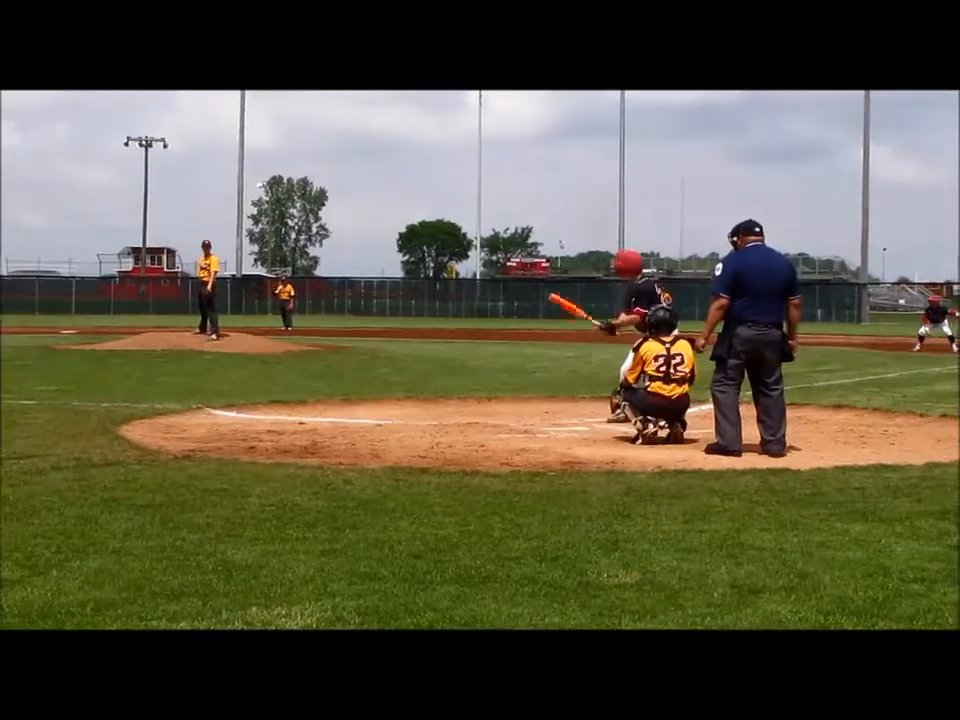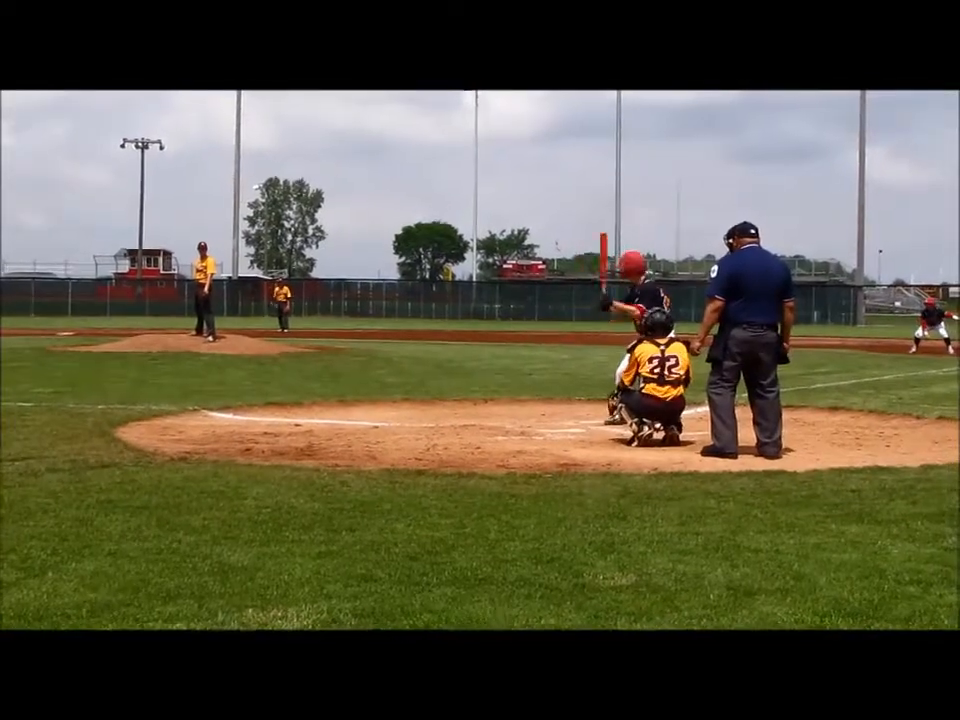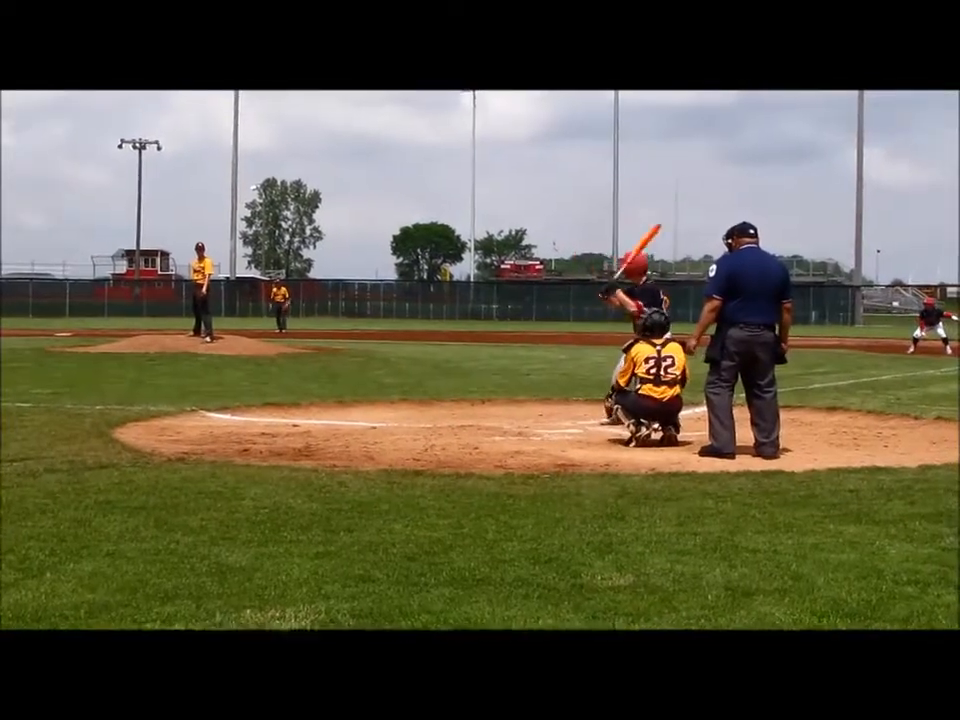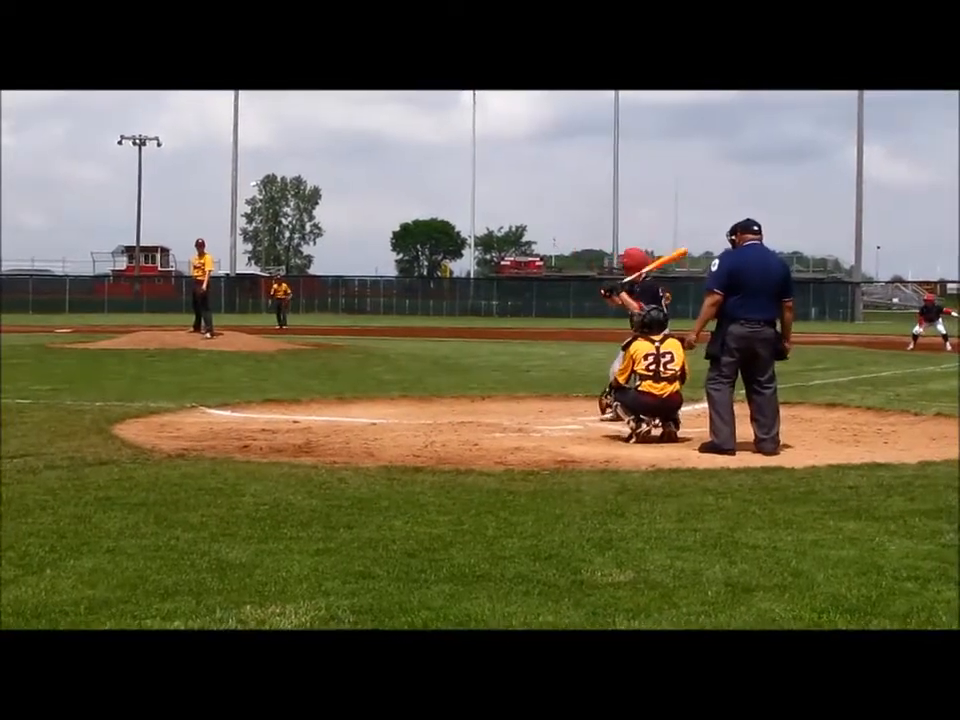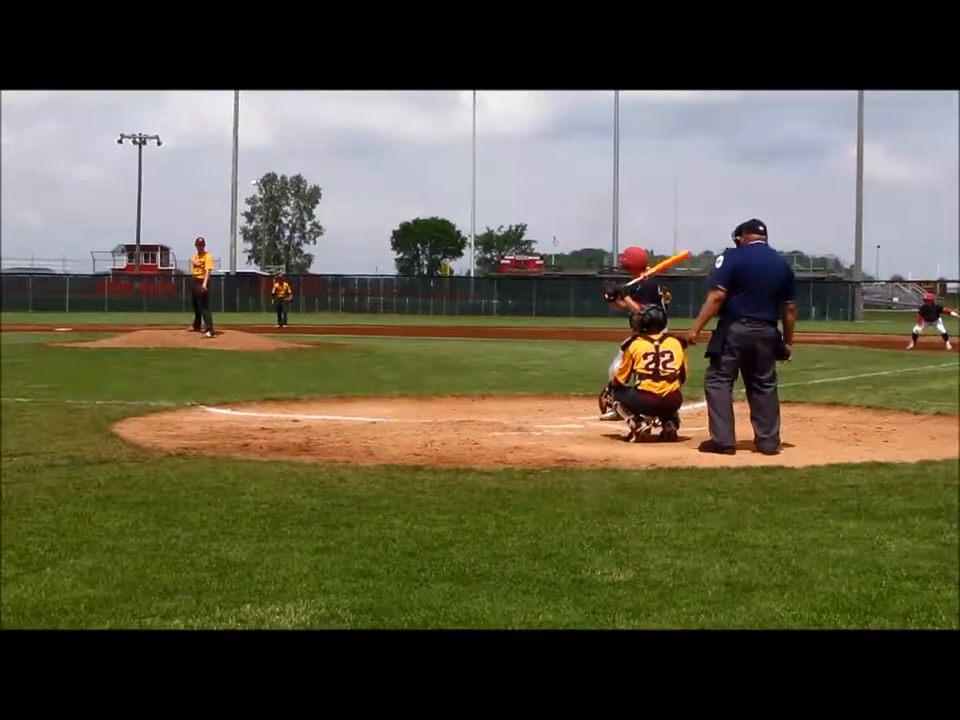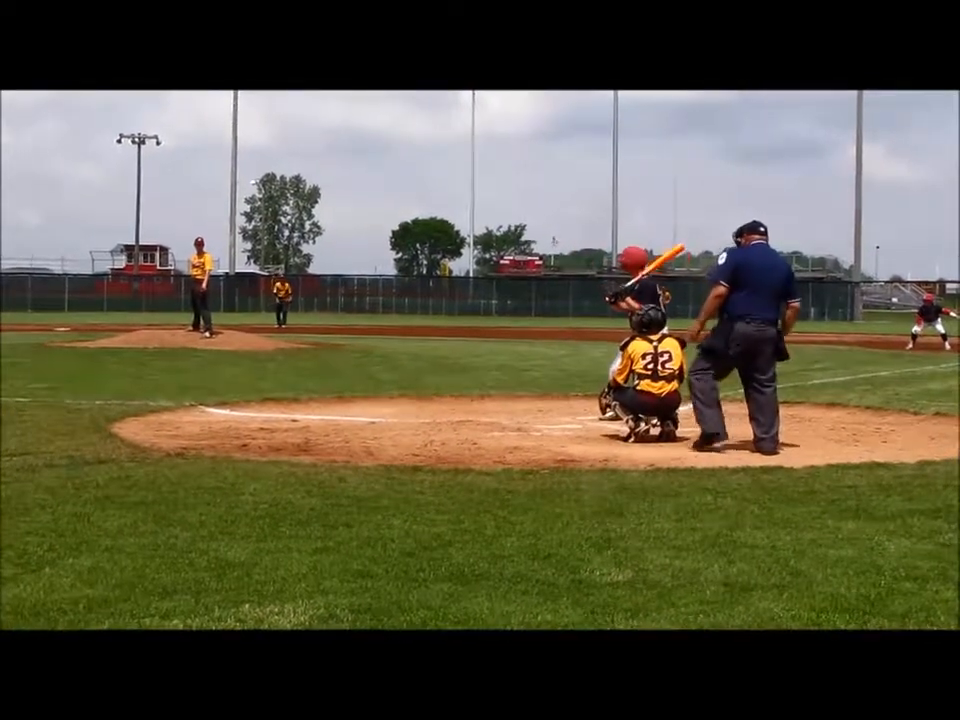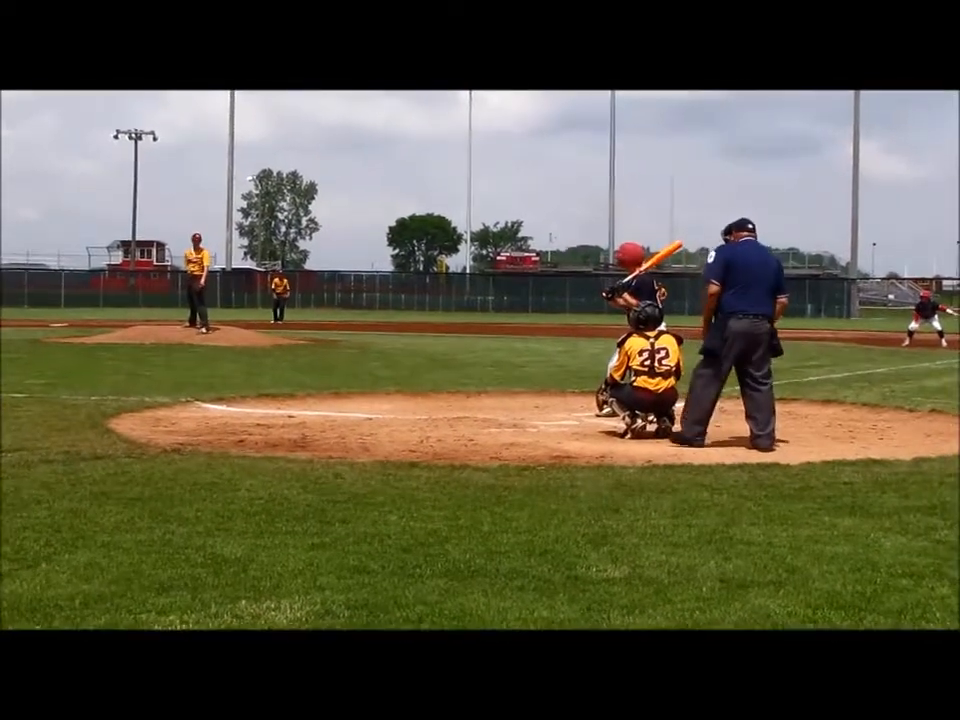
dt=0.2s
person 1, frame 1
left shoulder: (733, 261)
right shoulder: (784, 263)
left elbow: (721, 303)
right elbow: (794, 304)
left wrist: (704, 335)
right wrist: (792, 337)
left hip: (739, 334)
right hip: (772, 335)
left knee: (725, 385)
right knee: (771, 389)
left ankle: (729, 443)
right ankle: (775, 443)
person 1, frame 2
left shoulder: (728, 263)
right shoulder: (779, 265)
left elbow: (716, 305)
right elbow: (788, 307)
left wrist: (700, 338)
right wrist: (785, 339)
left hip: (735, 335)
right hip: (767, 337)
left knee: (721, 387)
right knee: (767, 391)
left ankle: (725, 445)
right ankle: (771, 445)
person 1, frame 3
left shoulder: (727, 263)
right shoulder: (778, 266)
left elbow: (713, 305)
right elbow: (786, 308)
left wrist: (695, 337)
right wrist: (783, 340)
left hip: (733, 335)
right hip: (765, 337)
left knee: (719, 387)
right knee: (765, 391)
left ankle: (722, 445)
right ankle: (768, 445)
person 1, frame 4
left shoulder: (729, 258)
right shoulder: (780, 263)
left elbow: (714, 299)
right elbow: (787, 306)
left wrist: (695, 331)
right wrist: (786, 339)
left hip: (733, 332)
right hip: (765, 333)
left knee: (719, 384)
right knee: (765, 387)
left ankle: (723, 441)
right ankle: (768, 441)
person 1, frame 5
left shoulder: (732, 256)
right shoulder: (782, 264)
left elbow: (717, 296)
right elbow: (789, 308)
left wrist: (696, 327)
right wrist: (788, 341)
left hip: (735, 330)
right hip: (766, 333)
left knee: (718, 382)
right knee: (765, 386)
left ankle: (723, 439)
right ankle: (768, 440)
person 1, frame 6
left shoulder: (735, 255)
right shoulder: (783, 264)
left elbow: (719, 292)
right elbow: (793, 306)
left wrist: (699, 323)
right wrist: (781, 334)
left hip: (735, 329)
right hip: (767, 332)
left knee: (701, 372)
right knee: (764, 386)
left ankle: (713, 430)
right ankle: (767, 441)
person 1, frame 7
left shoulder: (724, 252)
right shoulder: (773, 259)
left elbow: (713, 291)
right elbow: (782, 302)
left wrist: (707, 324)
left hip: (730, 325)
right hip: (761, 328)
left knee: (707, 379)
right knee: (760, 383)
left ankle: (693, 433)
right ankle: (763, 437)
